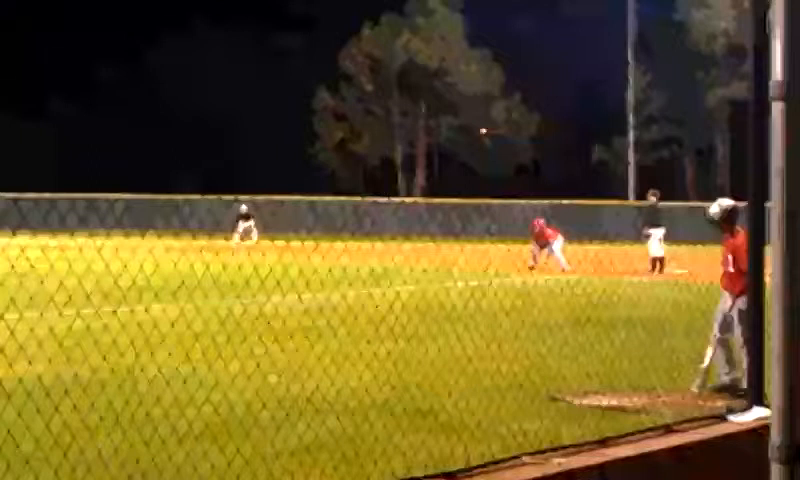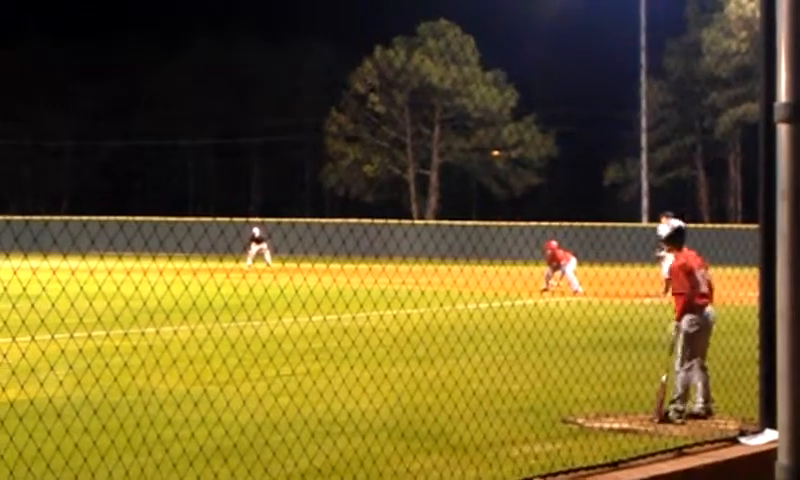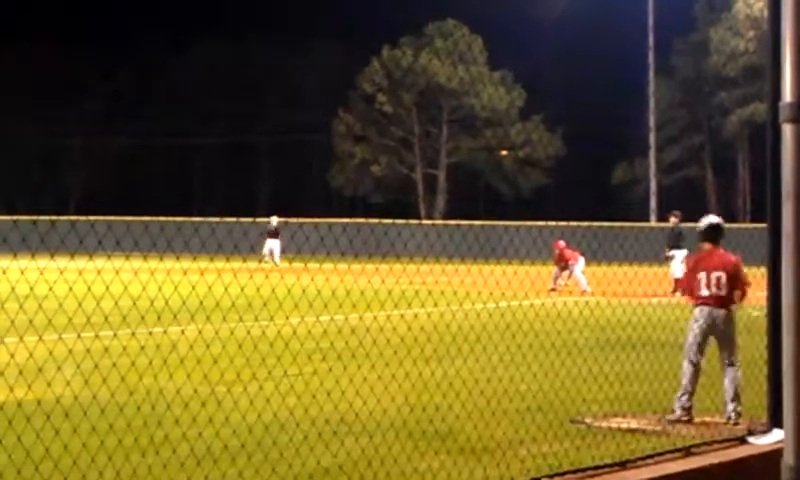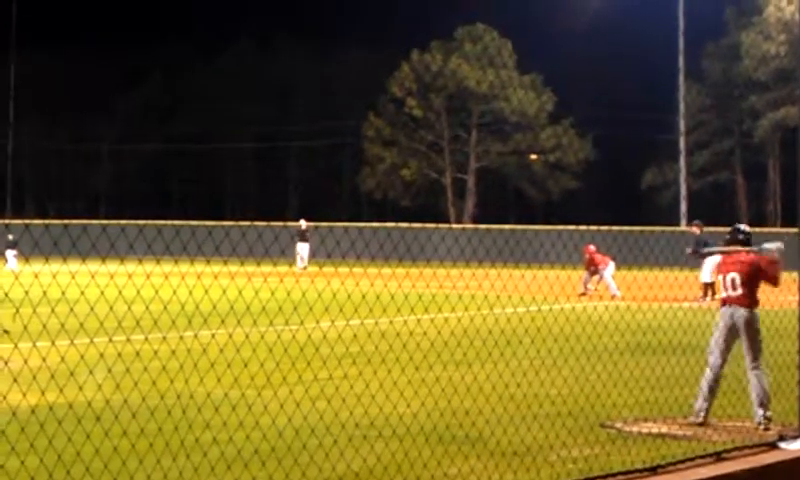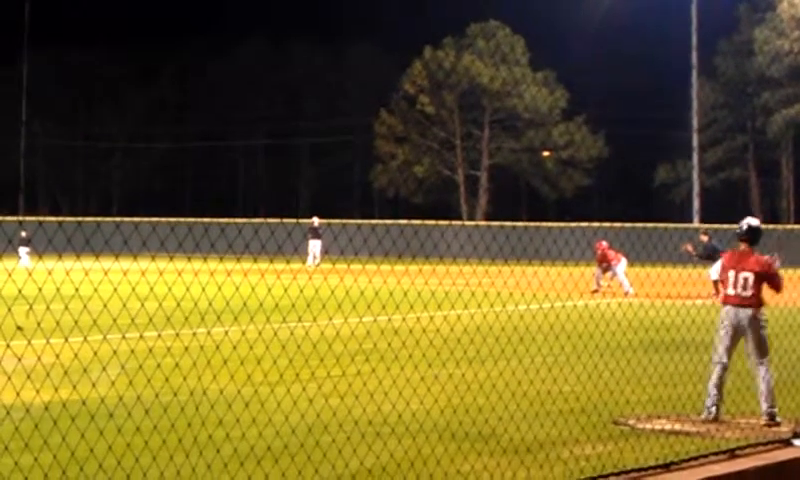
dt=1s
person 1, frame 1
left shoulder: (741, 241)
right shoulder: (728, 238)
left elbow: (748, 274)
left wrist: (734, 297)
left hip: (741, 298)
right hip: (728, 295)
left knee: (744, 342)
right knee: (719, 335)
left ankle: (749, 384)
right ankle: (728, 378)
person 1, frame 2
left shoulder: (677, 264)
right shoulder: (696, 256)
left elbow: (684, 296)
right elbow: (709, 286)
left wrist: (677, 321)
left hip: (694, 315)
right hip: (707, 311)
left knee: (684, 364)
right knee: (699, 362)
left ankle: (677, 410)
right ankle: (703, 406)
person 1, frame 3
left shoulder: (694, 260)
right shoulder: (732, 260)
left elbow: (688, 290)
right elbow: (742, 290)
right wrist: (733, 301)
left hip: (702, 313)
right hip: (724, 314)
left knee: (691, 362)
right knee: (730, 364)
left ankle: (683, 409)
right ankle: (733, 412)
person 1, frame 4
left shoulder: (722, 262)
right shoulder: (753, 260)
right elbow: (774, 279)
left wrist: (763, 259)
right wrist: (773, 259)
left hip: (725, 314)
right hip: (746, 314)
left knee: (714, 365)
right knee: (755, 367)
left ankle: (700, 413)
right ankle: (762, 418)
person 1, frame 5
left shoulder: (726, 259)
right shoulder: (763, 262)
right elbow: (778, 287)
right wrist: (774, 267)
left hip: (730, 314)
right hip: (753, 315)
left knee: (721, 362)
right knee: (762, 364)
left ankle: (711, 409)
right ankle: (769, 413)
